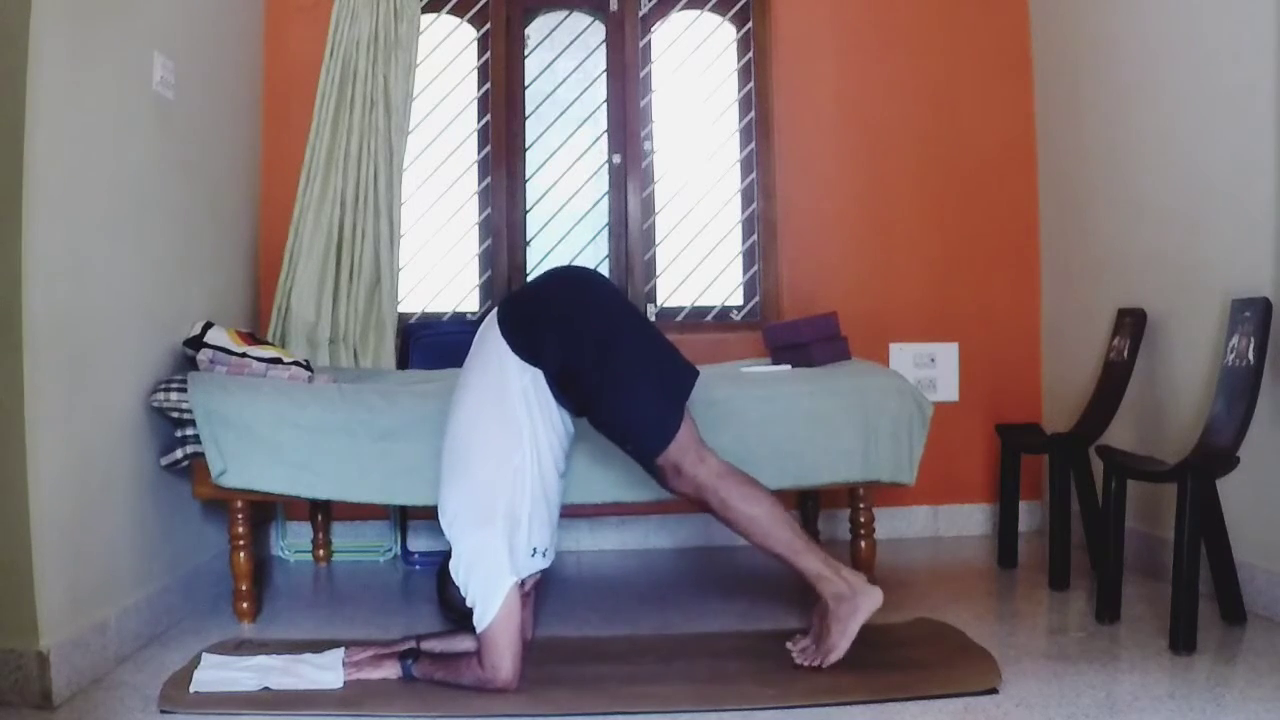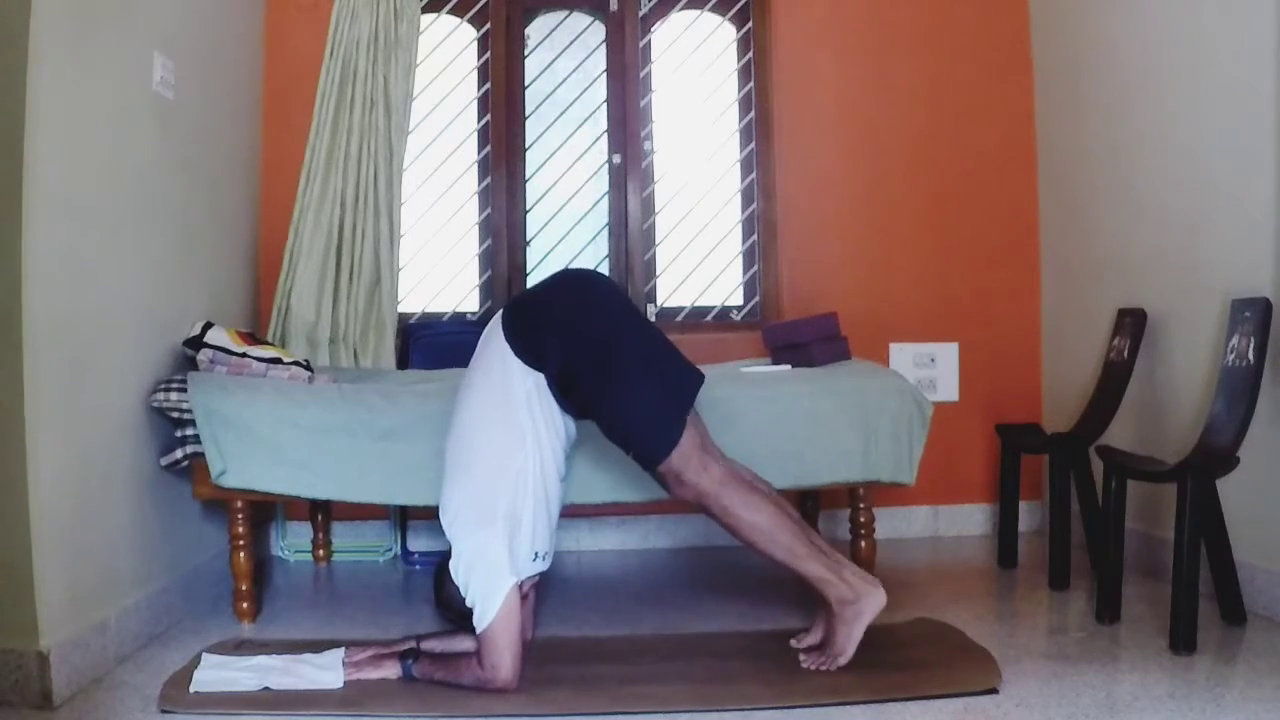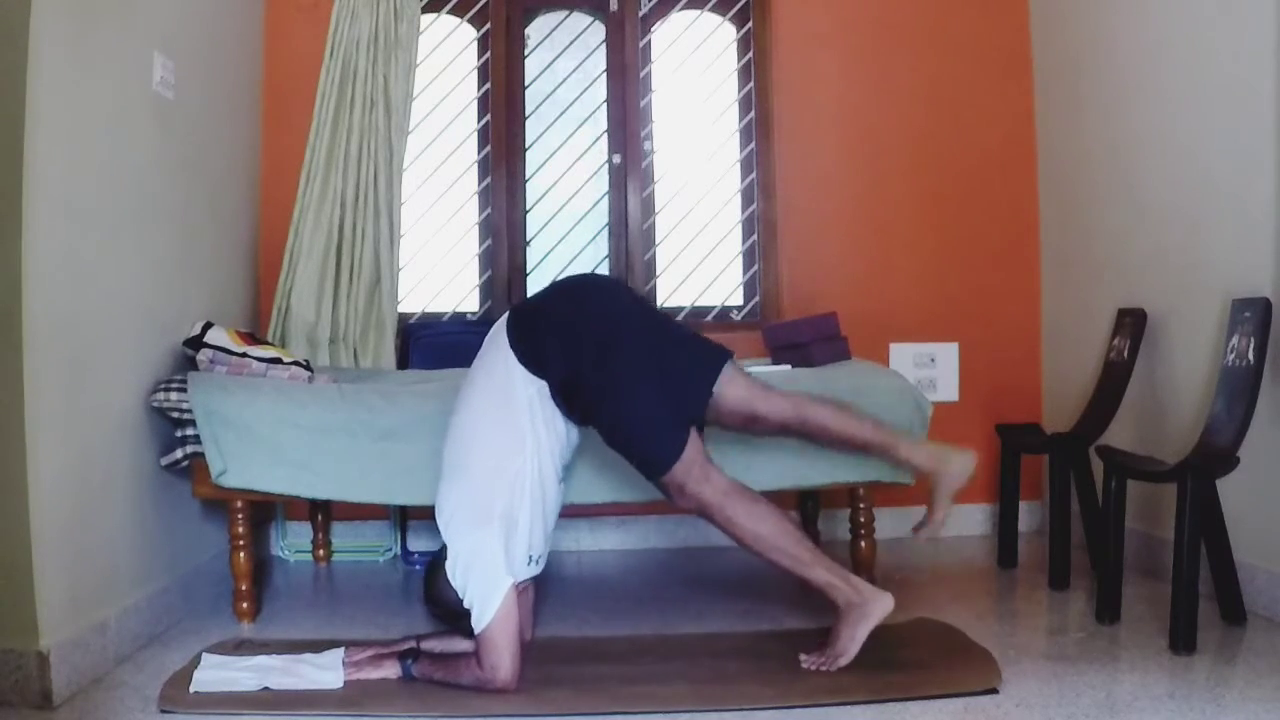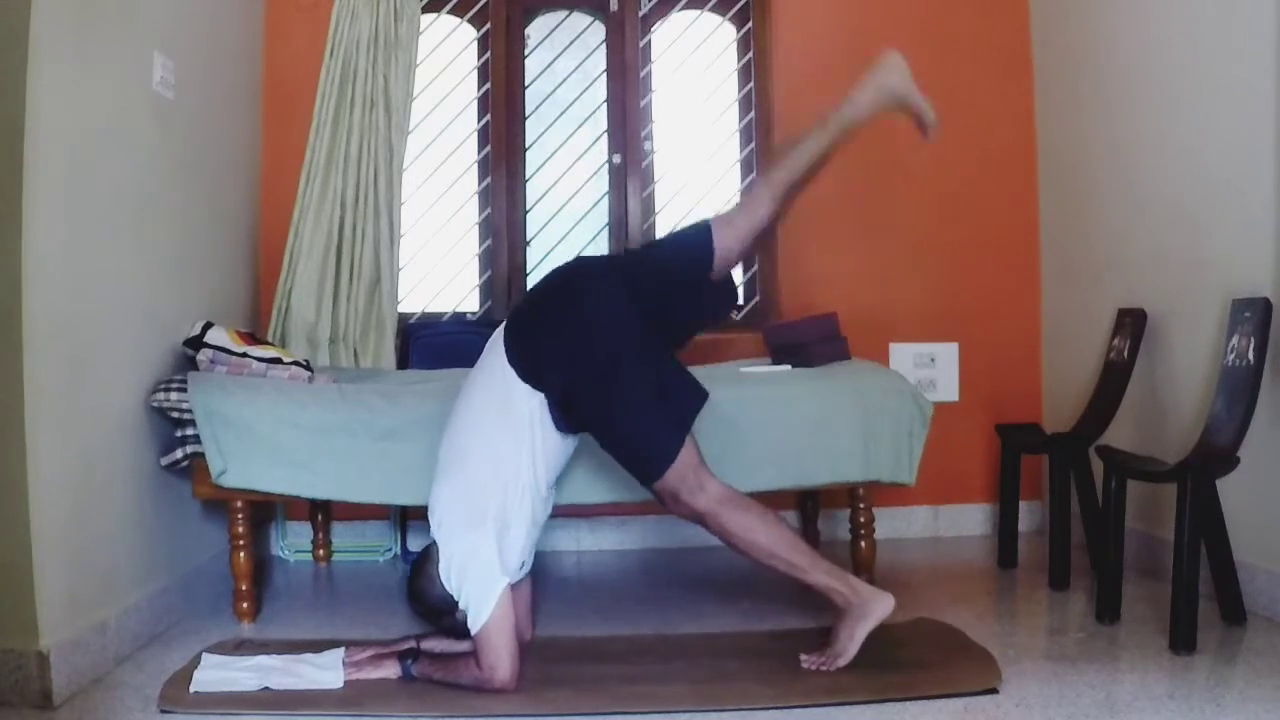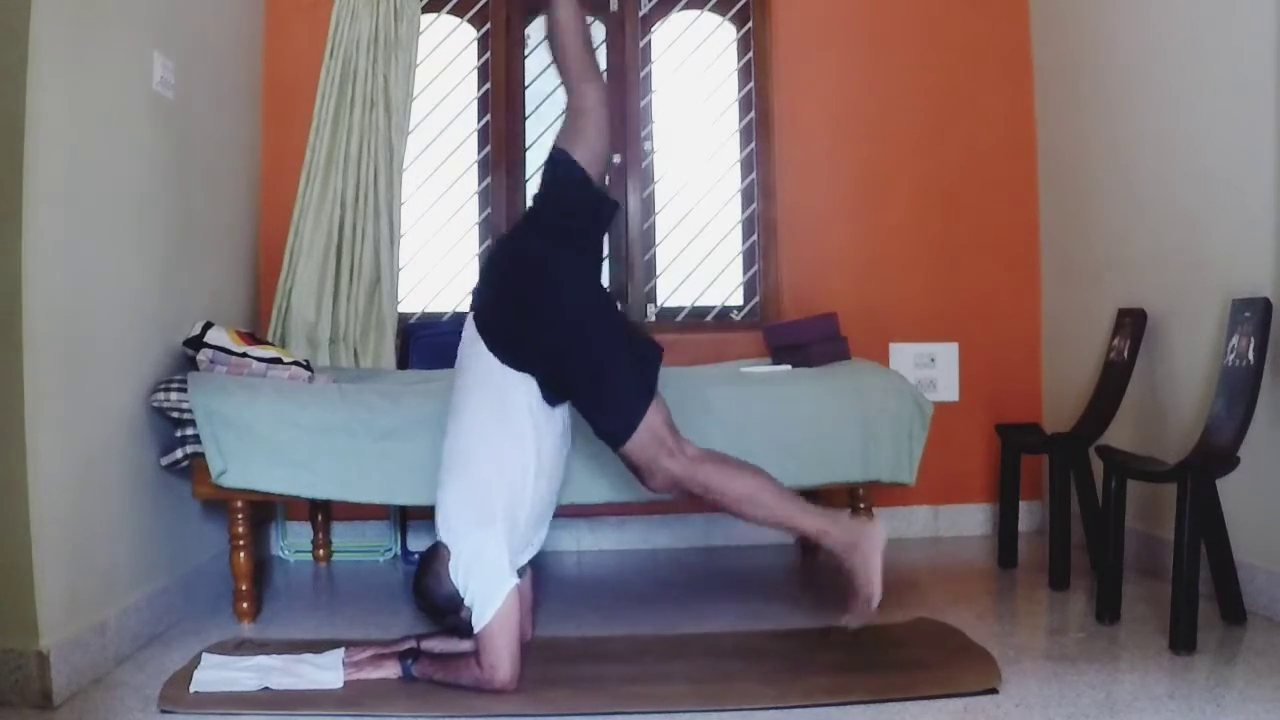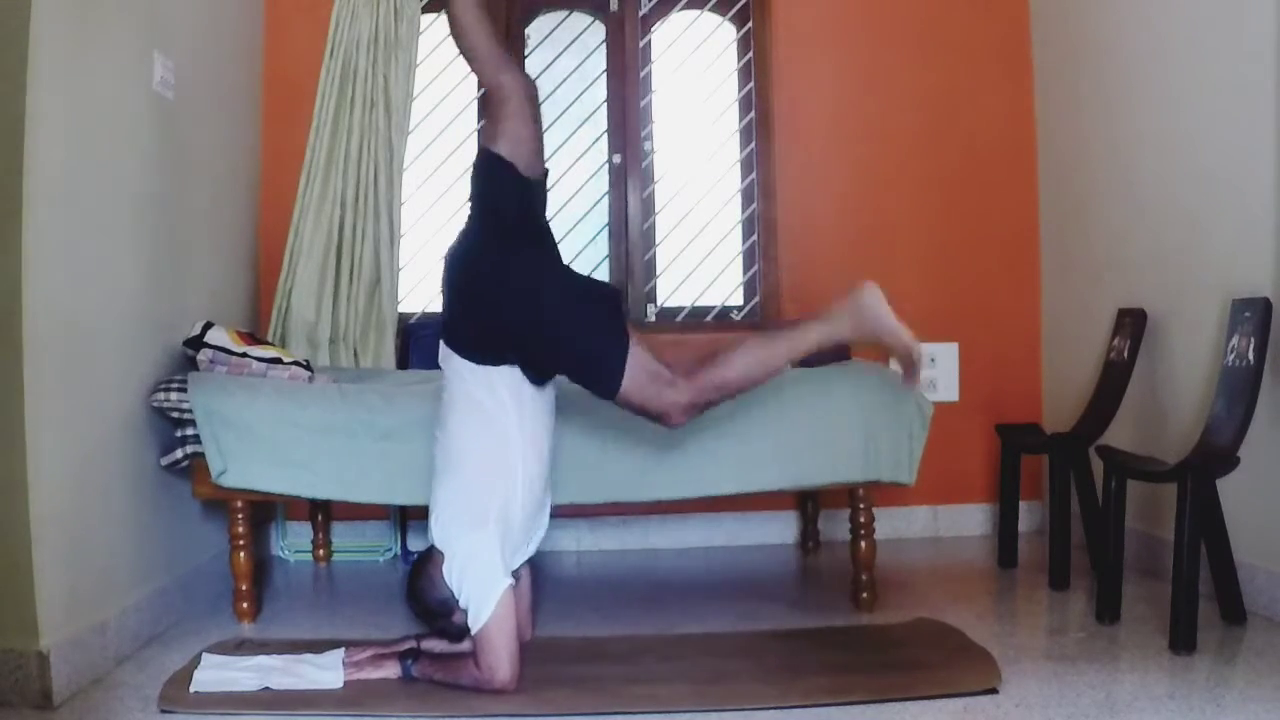
dt=0.2s
person 1, frame 1
left shoulder: (480, 539)
right shoulder: (482, 523)
left elbow: (500, 670)
right elbow: (517, 632)
left wrist: (407, 664)
right wrist: (416, 642)
left hip: (564, 320)
left knee: (690, 469)
right knee: (685, 471)
left ankle: (840, 588)
right ankle: (830, 579)
person 1, frame 2
left shoulder: (481, 540)
right shoulder: (481, 526)
left elbow: (500, 671)
right elbow: (516, 633)
left wrist: (404, 664)
right wrist: (417, 644)
left hip: (567, 325)
right hip: (567, 318)
left knee: (695, 477)
right knee: (700, 467)
left ankle: (845, 591)
right ankle: (840, 573)
person 1, frame 3
left shoulder: (474, 541)
right shoulder: (478, 525)
left elbow: (501, 671)
right elbow: (518, 632)
left wrist: (404, 664)
right wrist: (419, 643)
left hip: (570, 334)
right hip: (578, 320)
left knee: (697, 487)
right knee: (762, 407)
left ankle: (854, 596)
right ankle: (921, 455)
person 1, frame 4
left shoulder: (465, 559)
left elbow: (501, 672)
right elbow: (519, 629)
left wrist: (408, 662)
right wrist: (424, 644)
left hip: (570, 337)
right hip: (578, 312)
left knee: (697, 496)
right knee: (747, 216)
left ankle: (853, 596)
right ankle: (869, 94)
person 1, frame 5
left shoulder: (475, 540)
right shoulder: (476, 527)
left elbow: (499, 670)
left wrist: (405, 662)
right wrist: (430, 643)
right hip: (533, 280)
left knee: (672, 466)
right knee: (588, 105)
left ankle: (842, 532)
person 1, frame 6
left shoulder: (468, 544)
left elbow: (499, 672)
left wrist: (407, 662)
right wrist: (430, 642)
right hip: (496, 277)
left ankle: (847, 318)
